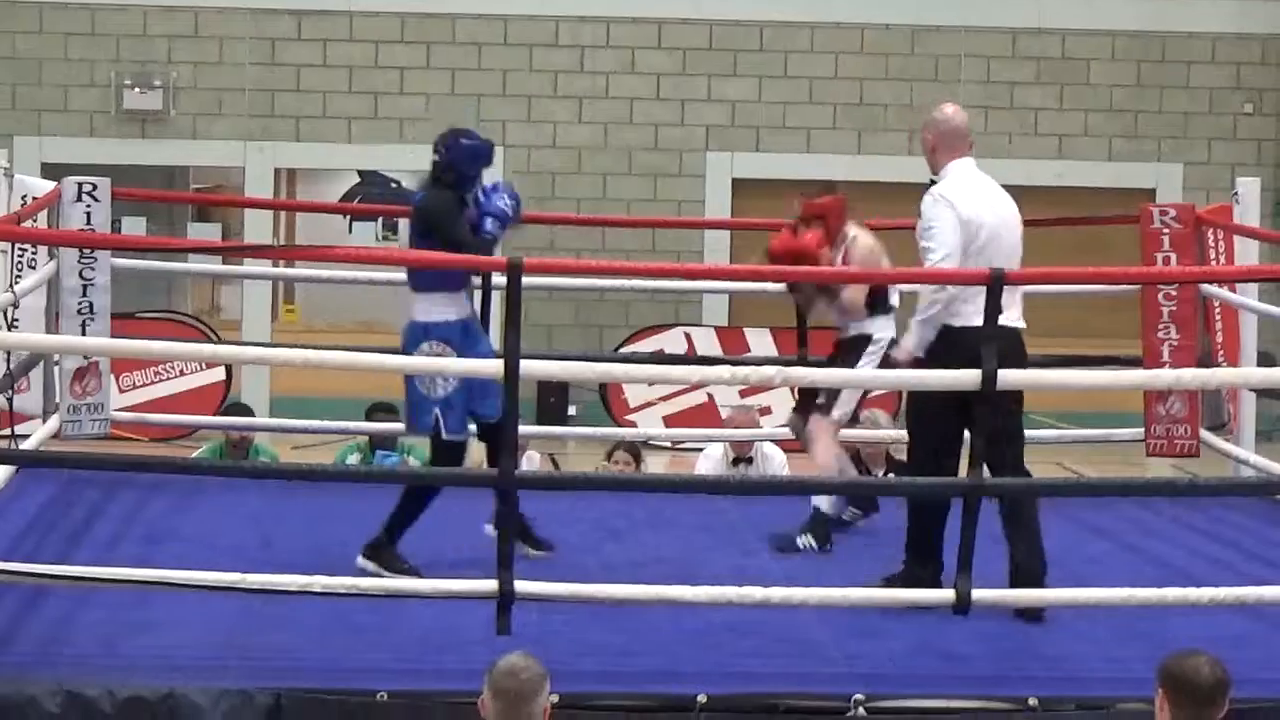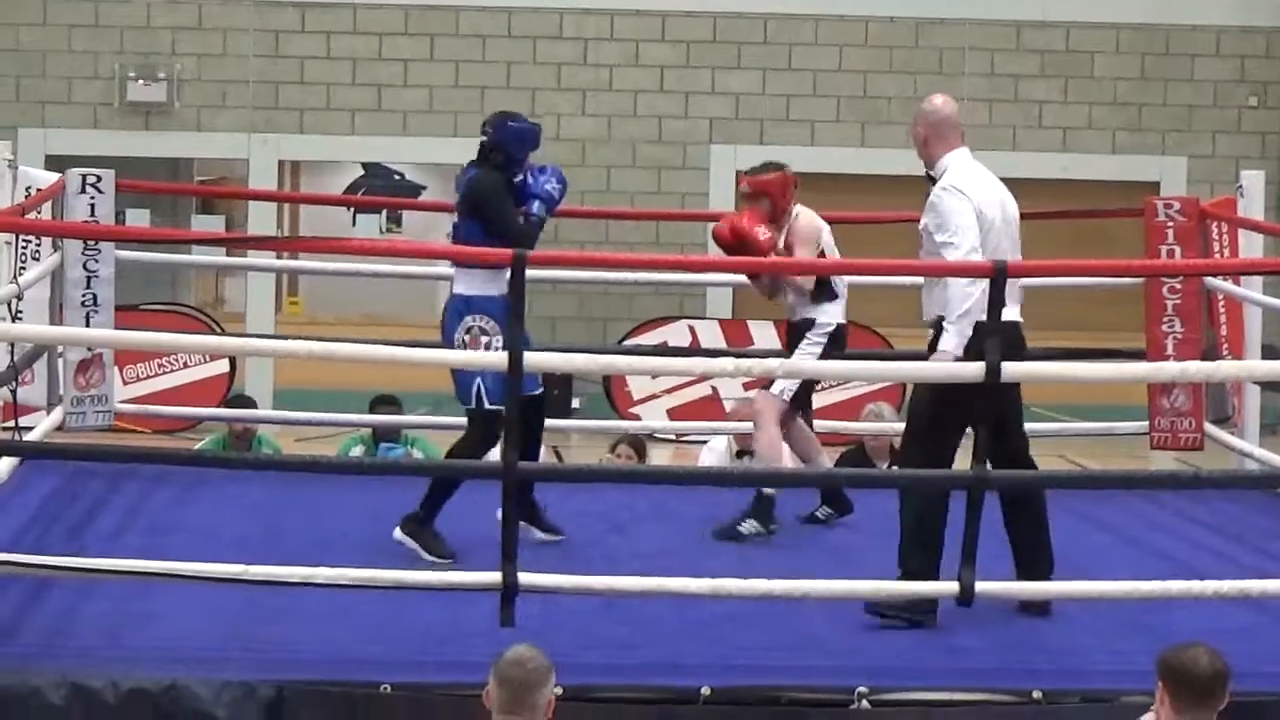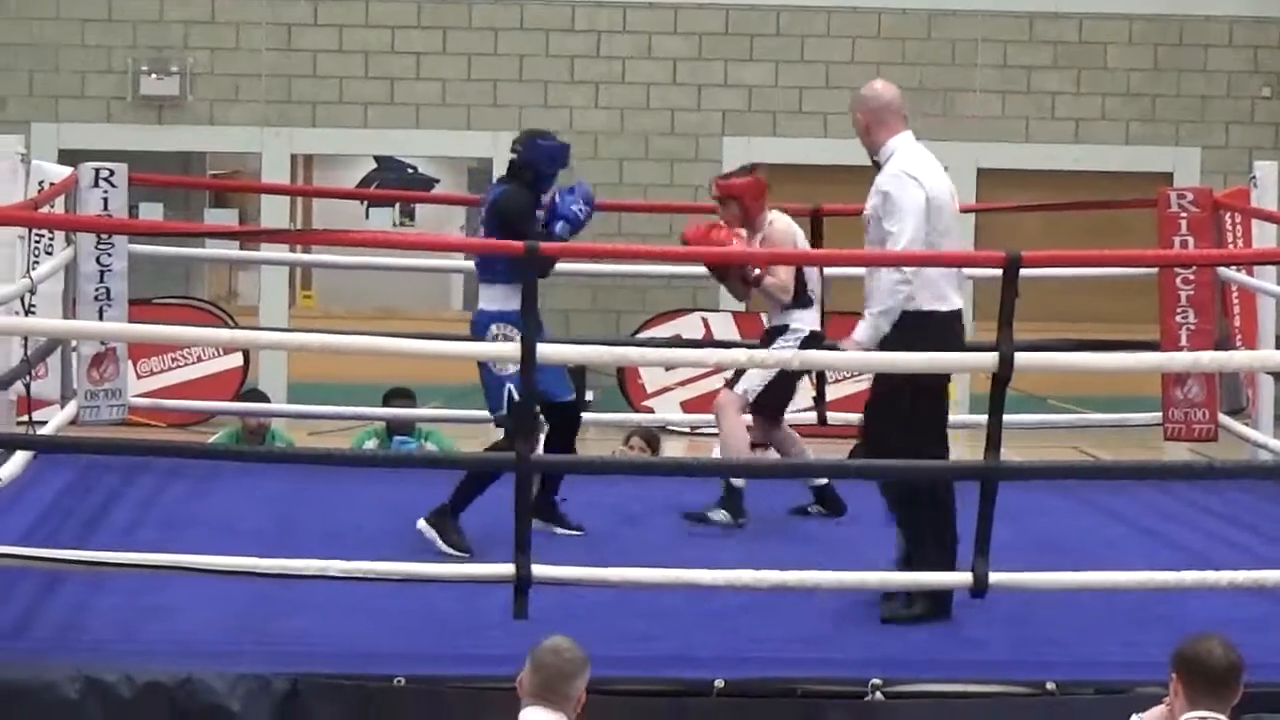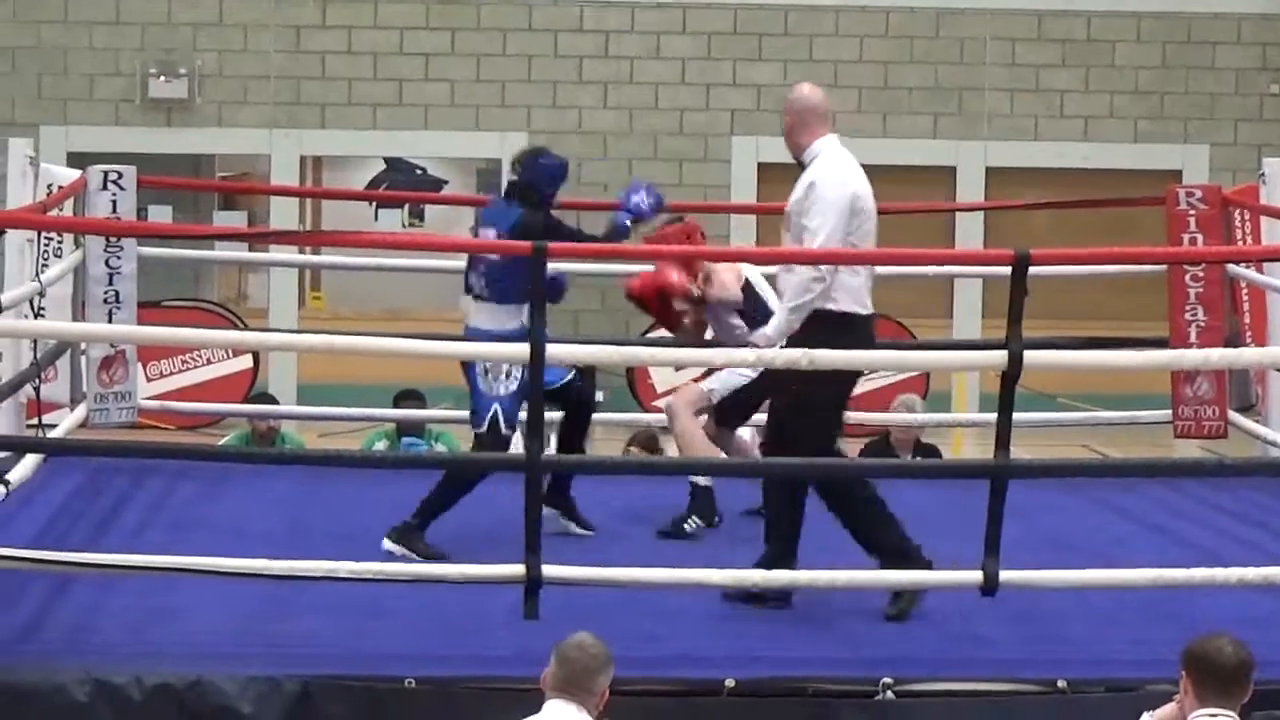
dt=0.4s
person 1, frame 1
left shoulder: (943, 197)
right shoulder: (1003, 200)
left elbow: (941, 277)
left wrist: (911, 343)
left hip: (953, 342)
right hip: (1005, 341)
left knee: (930, 463)
right knee: (1008, 466)
left ankle: (922, 572)
right ankle: (1029, 581)
person 1, frame 2
left shoulder: (951, 191)
right shoulder: (994, 186)
left elbow: (964, 269)
left wrist: (950, 346)
left hip: (969, 339)
right hip: (1004, 334)
left knee: (922, 462)
right knee: (1013, 460)
left ankle: (919, 589)
right ankle: (1036, 582)
person 1, frame 3
left shoulder: (900, 175)
right shoulder: (918, 164)
left elbow: (900, 267)
left wrist: (865, 335)
right wrist: (877, 332)
left hip: (917, 328)
right hip: (929, 324)
left knee: (911, 454)
right knee: (895, 447)
left ankle: (930, 588)
right ankle: (922, 569)
person 1, frame 4
left shoulder: (826, 177)
right shoulder: (837, 170)
left elbow: (815, 269)
left wrist: (772, 332)
right wrist: (783, 331)
left hip: (830, 330)
right hip: (826, 329)
left knee: (817, 457)
right knee: (786, 451)
left ankle: (904, 562)
right ankle: (776, 571)
person 2, frame 1
left shoulder: (447, 200)
right shoulder: (435, 203)
right elbow: (475, 257)
left wrist: (485, 219)
right wrist: (495, 221)
left hip: (463, 328)
right hip: (438, 336)
left knee: (497, 429)
right knee: (449, 450)
left ankle: (511, 521)
right ankle: (381, 547)
person 2, frame 2
left shoulder: (483, 178)
right shoulder: (485, 183)
right elbow: (520, 244)
left wrist: (527, 198)
right wrist: (541, 204)
left hip: (494, 306)
right hip: (476, 311)
left knee: (532, 405)
right knee: (486, 424)
left ankle: (523, 504)
right ankle: (419, 522)
person 2, frame 3
left shoulder: (512, 196)
right shoulder: (512, 200)
right elbow: (540, 264)
left wrist: (555, 219)
right wrist: (565, 222)
left hip: (520, 321)
right hip: (501, 324)
left knee: (567, 410)
right knee: (521, 431)
left ankle: (544, 505)
right ankle: (443, 516)
person 2, frame 4
left shoulder: (495, 212)
right shoulder: (530, 223)
right elbow: (592, 248)
right wrist: (630, 215)
left hip: (514, 333)
right hip: (495, 342)
left knee: (580, 394)
right knee: (492, 444)
left ankle: (557, 495)
right ankle: (409, 530)
person 3, frame 1
left shoulder: (861, 246)
right shoulder: (826, 247)
left elbow: (855, 307)
right elbow: (807, 306)
left hip: (871, 341)
right hip: (850, 340)
left knee: (821, 426)
right knee: (804, 422)
person 3, frame 2
left shoulder: (803, 223)
right shoulder: (780, 228)
left elbow: (804, 283)
right elbow: (772, 291)
left wrist: (768, 253)
right wrist: (745, 256)
left hip: (820, 329)
right hip: (806, 326)
left knee: (765, 409)
right knee: (786, 416)
left ankle: (761, 512)
right ankle: (835, 497)
person 3, frame 3
left shoulder: (777, 230)
right shoulder: (753, 232)
left elbow: (784, 293)
right elbow: (741, 293)
left wrist: (746, 267)
right wrist: (717, 263)
left hip: (795, 335)
right hip: (787, 332)
left knee: (727, 404)
right knee: (766, 422)
left ankle: (733, 503)
right ankle: (826, 497)
person 3, frame 4
left shoulder: (716, 265)
right shoulder: (702, 276)
left elbow: (731, 296)
right elbow: (694, 335)
left wrist: (693, 295)
right wrist: (659, 310)
left knee: (679, 405)
right knee: (719, 430)
left ankle: (702, 506)
